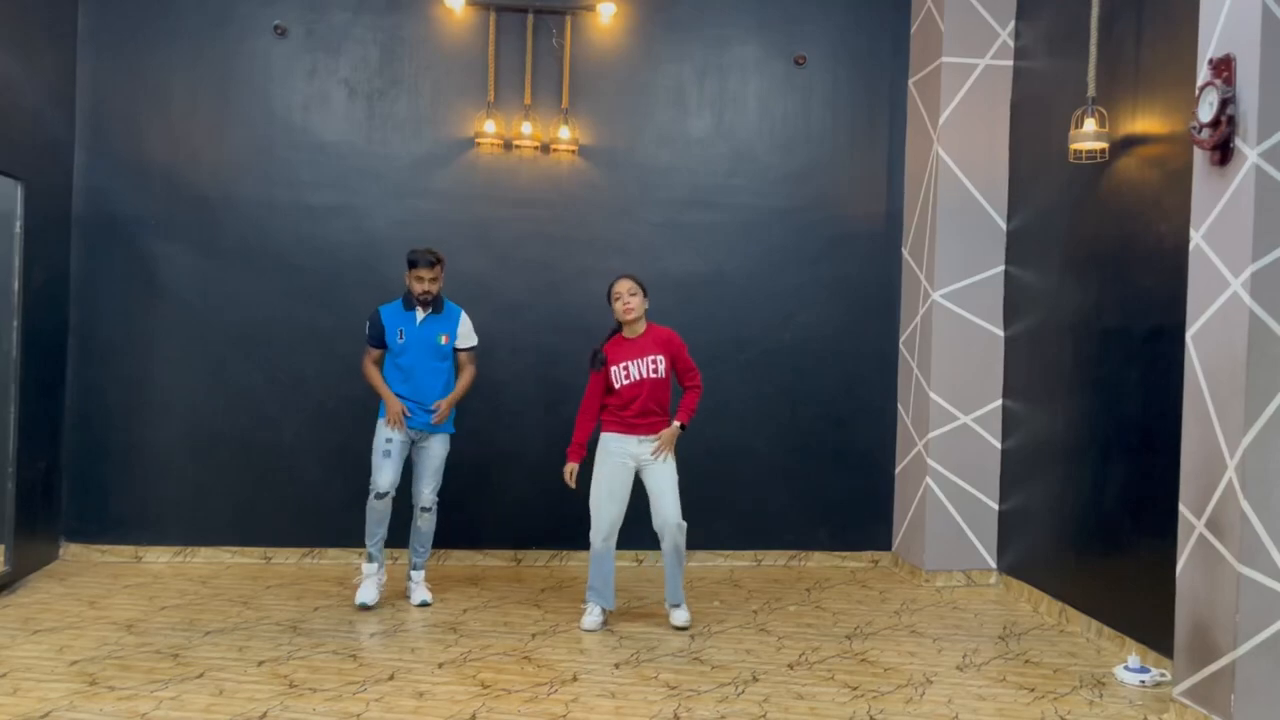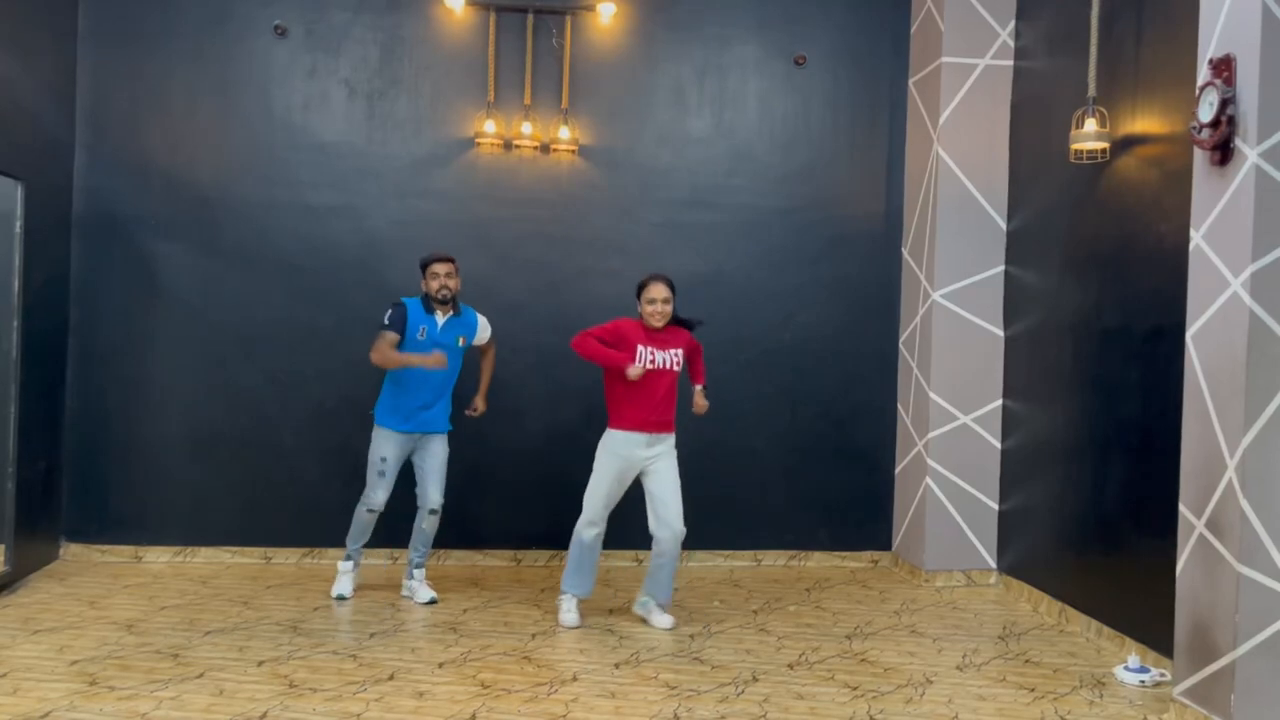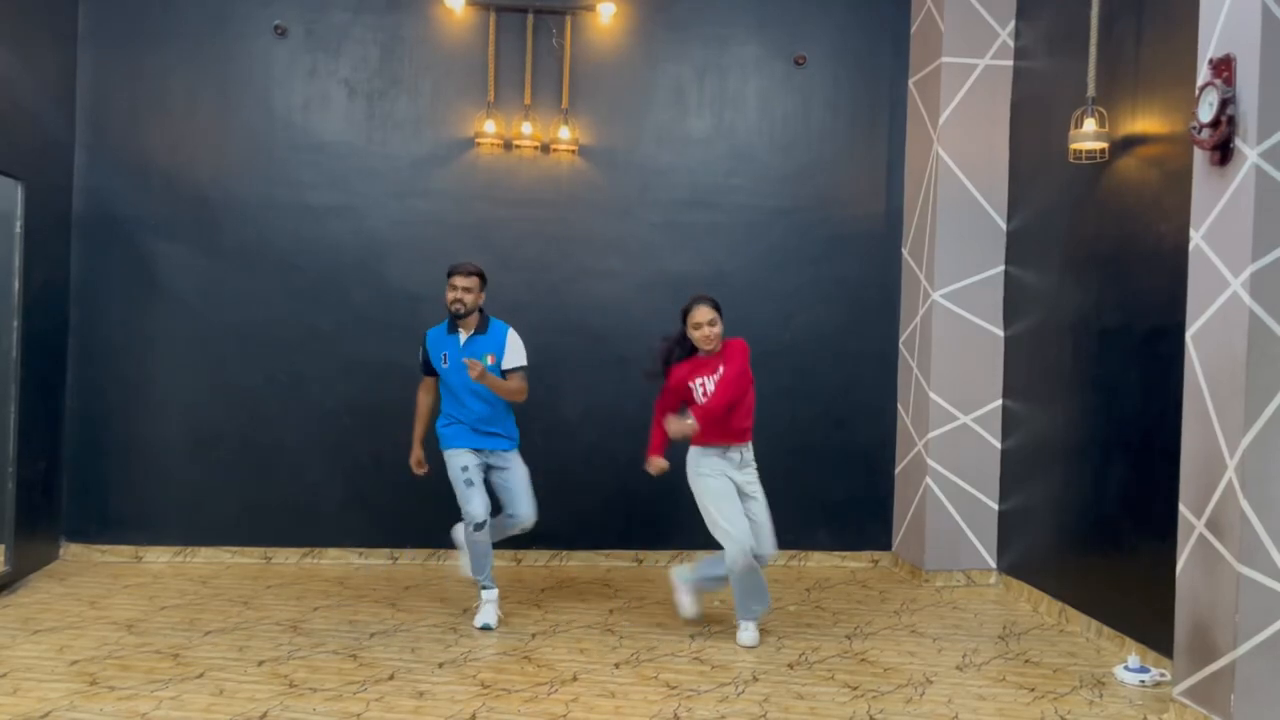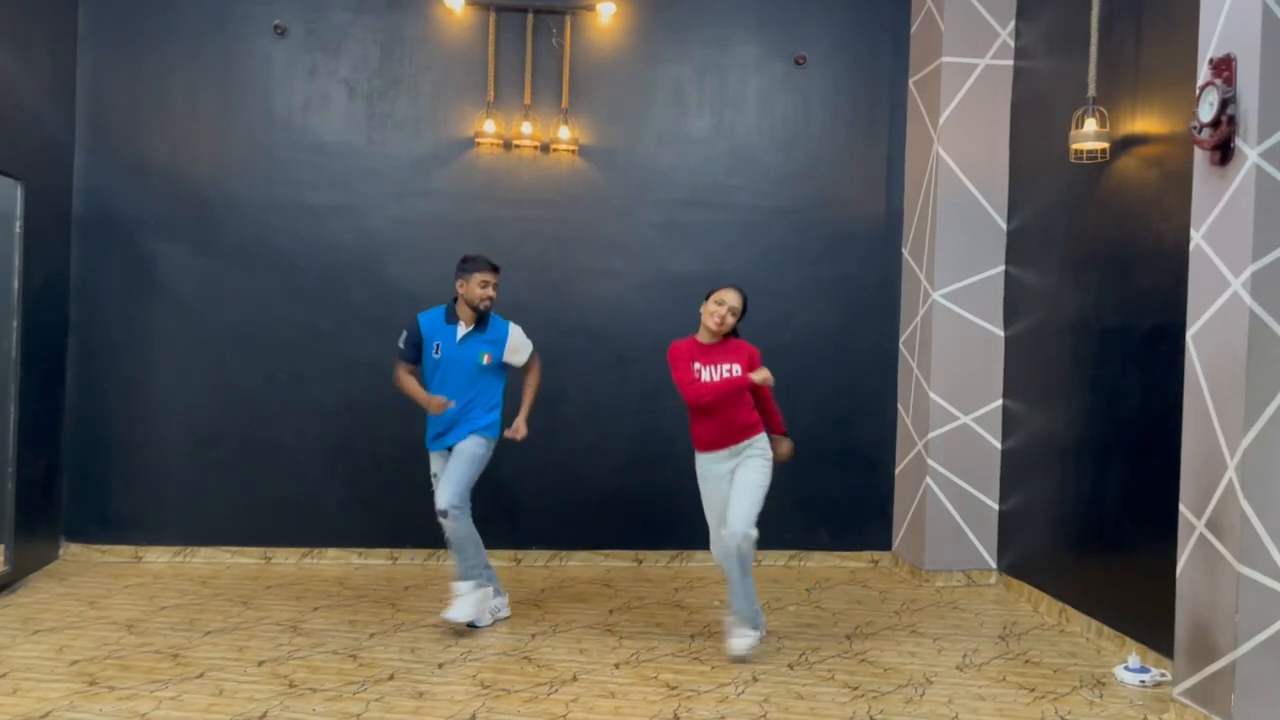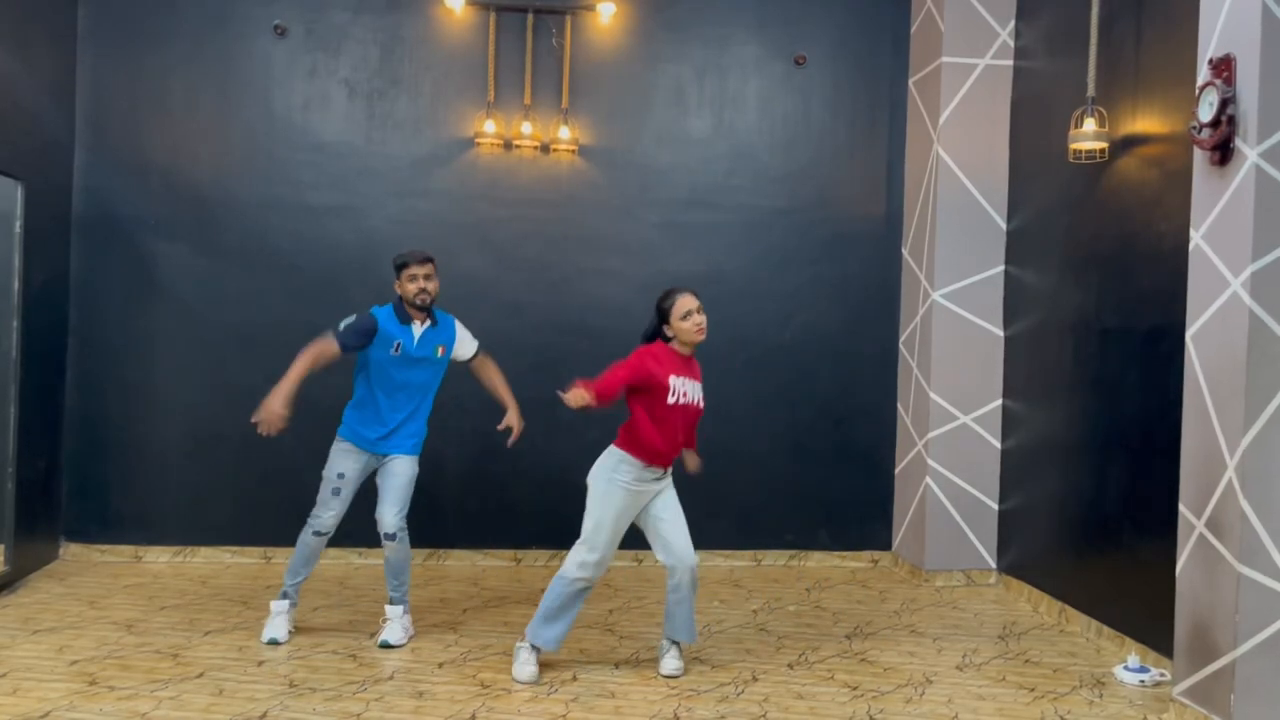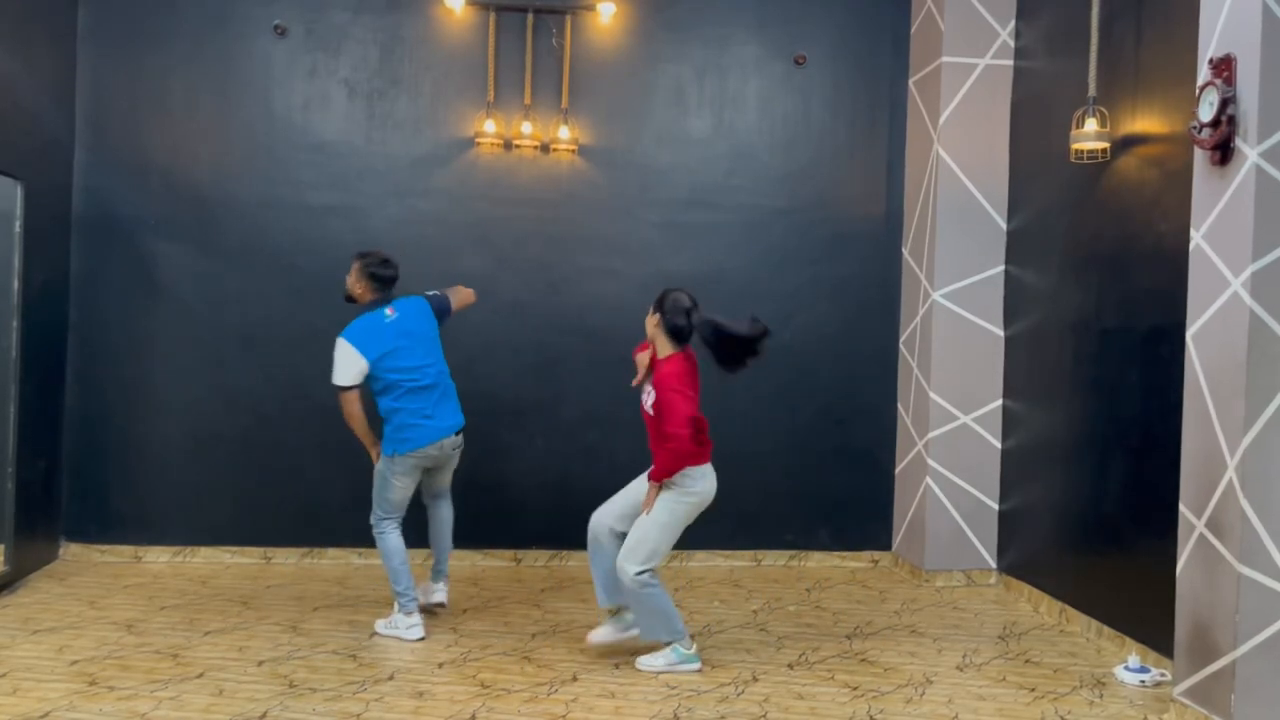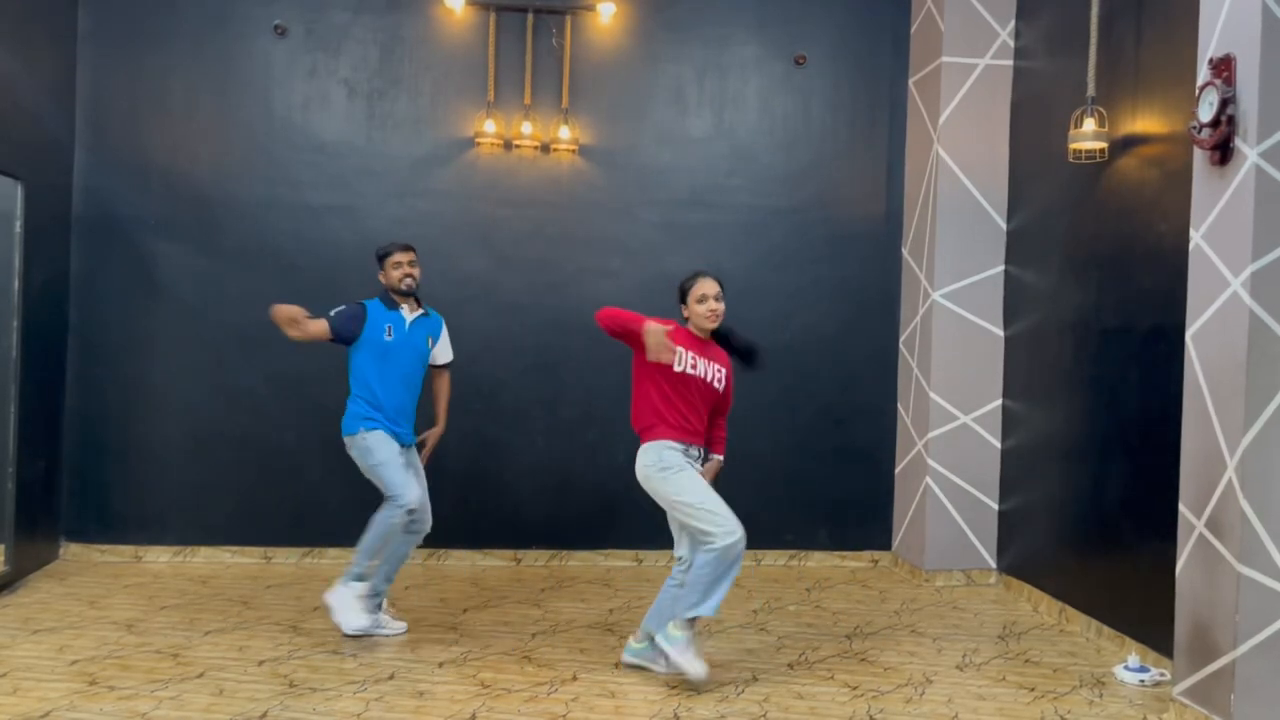
dt=0.7s
person 1, frame 1
left shoulder: (457, 319)
right shoulder: (384, 316)
left elbow: (468, 368)
right elbow: (370, 362)
left wrist: (451, 400)
right wrist: (389, 398)
left hip: (435, 424)
right hip: (396, 419)
left knee: (426, 501)
right knee: (382, 488)
left ankle: (416, 577)
right ankle: (373, 569)
person 1, frame 2
left shoulder: (472, 321)
right shoulder: (404, 310)
left elbow: (488, 349)
right elbow: (378, 355)
left wrist: (481, 394)
right wrist: (419, 360)
left hip: (434, 428)
right hip: (392, 423)
left knee: (432, 503)
right knee: (375, 500)
left ankle: (415, 576)
right ankle: (349, 563)
person 1, frame 3
left shoulder: (505, 336)
right shoulder: (432, 339)
left elbow: (519, 393)
right elbow: (426, 390)
left wrist: (486, 378)
right wrist: (416, 444)
left hip: (502, 442)
right hip: (458, 443)
left knee: (524, 517)
right knee: (477, 516)
left ankle: (468, 539)
right ankle: (488, 597)
person 1, frame 4
left shoulder: (504, 332)
right shoulder: (424, 324)
left elbow: (532, 365)
right elbow: (402, 372)
left wrist: (523, 416)
right wrist: (425, 399)
left hip: (477, 434)
right hip: (439, 439)
left knee: (449, 505)
right knee: (455, 518)
left ankle: (469, 586)
right ankle: (493, 596)
person 1, frame 5
left shoulder: (449, 331)
right shoulder: (374, 323)
left elbow: (482, 363)
right elbow: (317, 351)
left wrist: (511, 407)
right wrist: (282, 392)
left hip: (403, 447)
right hip: (356, 440)
left knee: (391, 528)
right knee: (322, 523)
left ankle: (398, 613)
right ankle: (285, 604)
person 1, frame 6
left shoulder: (351, 341)
right shoulder: (421, 306)
left elbow: (350, 405)
right elbow: (466, 295)
left wrist: (373, 447)
left hip: (407, 443)
right hip: (451, 432)
left knee: (386, 523)
right knee: (438, 497)
left ankle: (407, 615)
right ankle: (438, 583)
person 1, frame 7
left shoulder: (434, 325)
right shoulder: (365, 315)
left elbow: (441, 375)
right elbow: (303, 330)
left wrist: (438, 426)
right wrist: (284, 314)
left hip: (406, 439)
right hip: (368, 431)
left knee: (417, 522)
right knee: (407, 500)
left ankle: (369, 608)
right ankle: (352, 585)
person 2, frame 1
left shoulder: (667, 340)
right shoulder: (608, 352)
left elbow: (693, 385)
right elbow: (591, 405)
left wrist: (677, 426)
right wrist: (575, 454)
left hip: (657, 443)
right hip: (615, 444)
left knee: (670, 522)
right knee: (603, 525)
left ankle: (676, 601)
right ankle: (598, 604)
person 2, frame 2
left shoulder: (682, 337)
right shoulder: (624, 330)
left elbow: (696, 352)
right elbow: (581, 341)
left wrist: (699, 389)
right wrist: (623, 365)
left hip: (662, 446)
right hip: (620, 441)
left knee: (671, 528)
right knee: (593, 518)
left ankle: (651, 601)
right ankle: (572, 594)
person 2, frame 3
left shoulder: (737, 349)
right shoulder: (680, 372)
left elbow: (730, 389)
right elbow: (662, 414)
left wrist: (695, 419)
right wrist: (655, 452)
left hip: (743, 458)
right hip: (704, 462)
left knee: (762, 549)
right knee: (740, 547)
left ankle: (688, 578)
right ankle: (748, 616)
person 2, frame 4
left shoulder: (746, 352)
right shoulder: (680, 351)
right elbow: (695, 396)
left wrist: (779, 433)
right wrist: (749, 379)
left hip: (751, 452)
right hip: (708, 460)
left knee: (737, 531)
right knee: (723, 547)
left ankle: (742, 618)
right ankle: (750, 621)
person 2, frame 5
left shoulder: (693, 370)
right shoulder: (653, 357)
right elbow: (621, 376)
left wrist: (687, 450)
right wrist: (588, 393)
left hip: (659, 480)
right hip: (621, 472)
left knee: (683, 562)
right knee: (588, 563)
left ankle: (672, 643)
right ankle: (531, 645)
person 2, frame 6
left shoulder: (672, 373)
right shoulder: (668, 354)
left elbow: (677, 441)
right elbow: (651, 346)
left wrist: (654, 480)
right wrist: (647, 356)
left hip: (687, 481)
right hip: (669, 474)
left knee: (633, 565)
right knee: (602, 524)
left ankle: (681, 648)
right ankle: (623, 615)
person 2, frame 7
left shoulder: (722, 361)
right shoulder: (661, 337)
right elbow: (606, 316)
left wrist: (715, 459)
right wrist: (649, 328)
left hip: (691, 462)
right hip: (660, 457)
left knee: (695, 558)
right knee: (729, 536)
left ankle: (649, 640)
right ankle: (677, 626)
